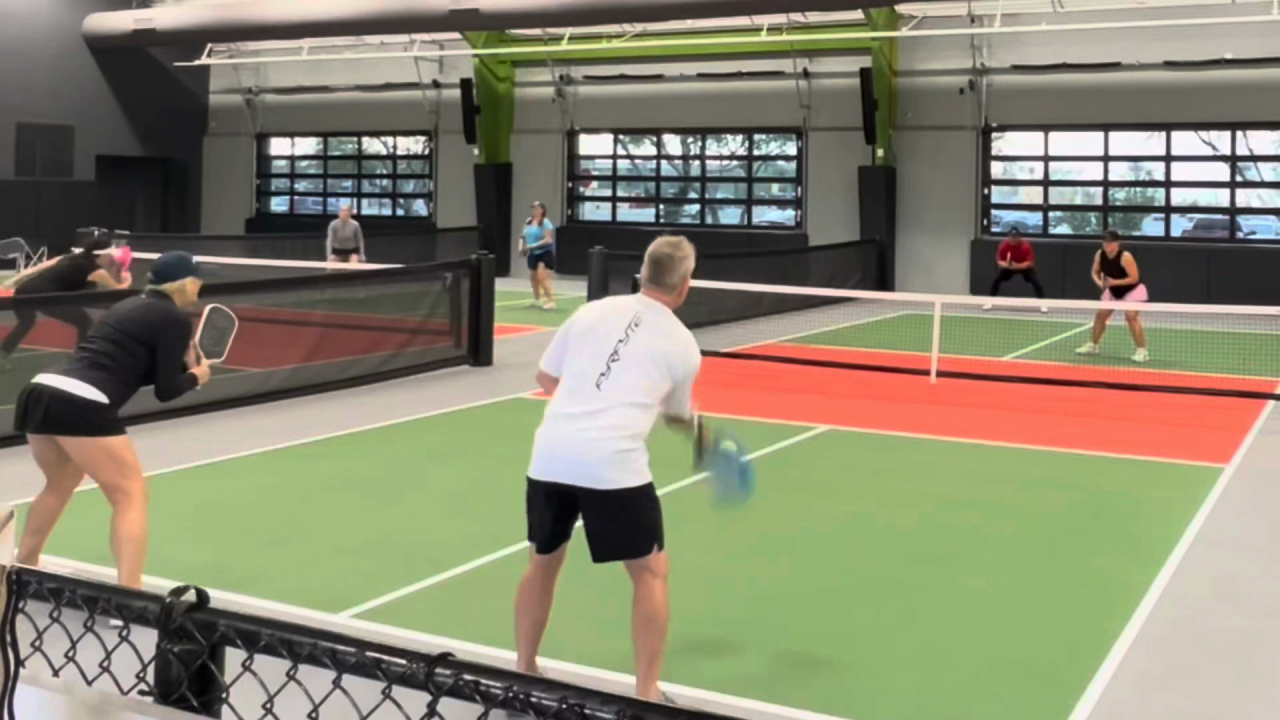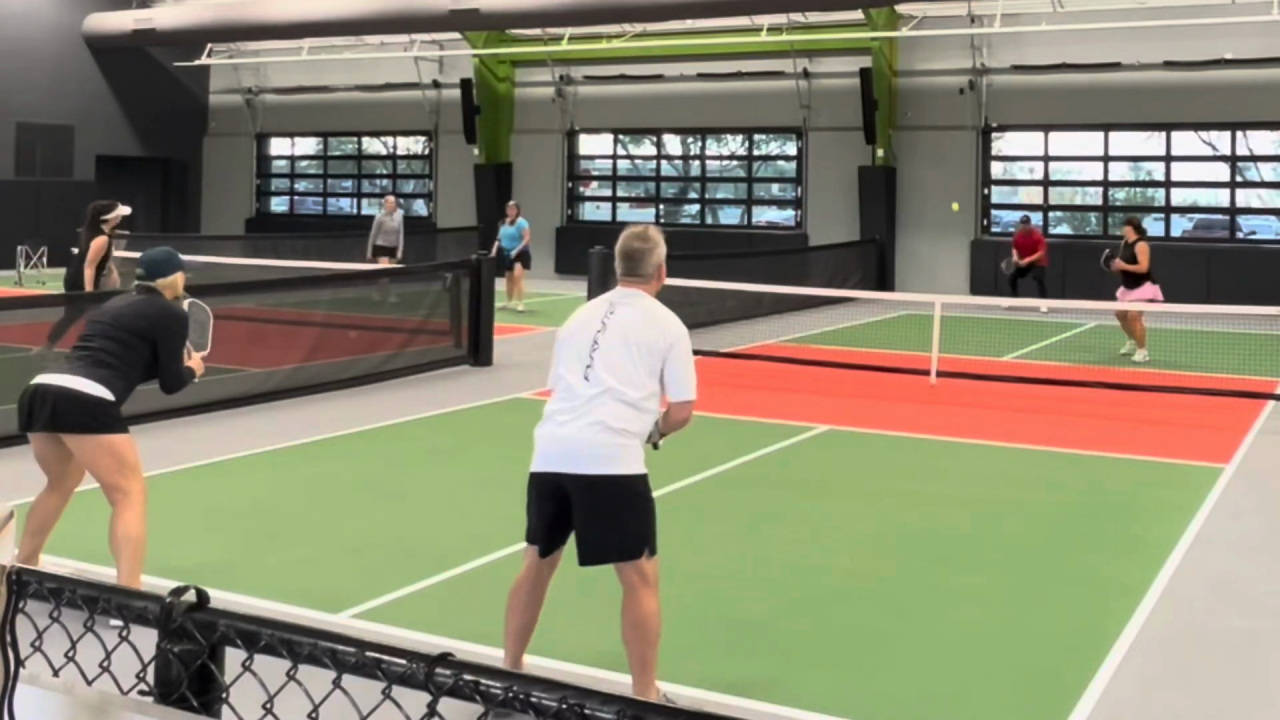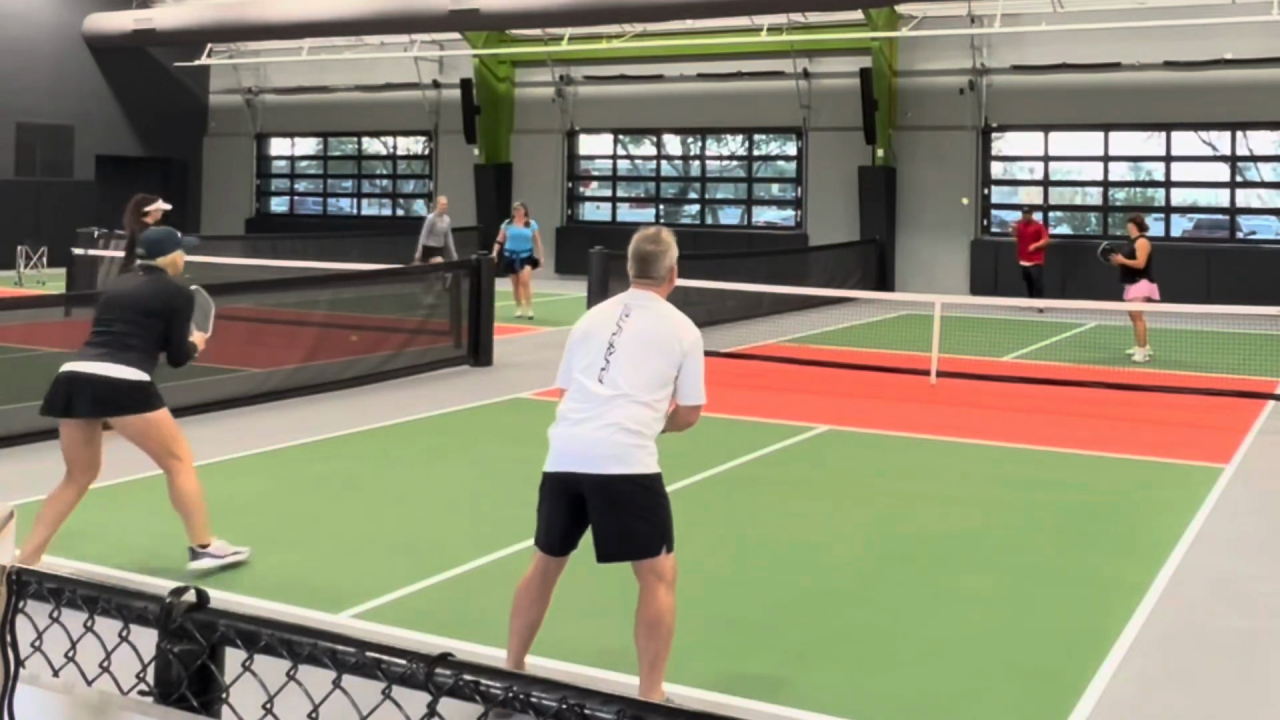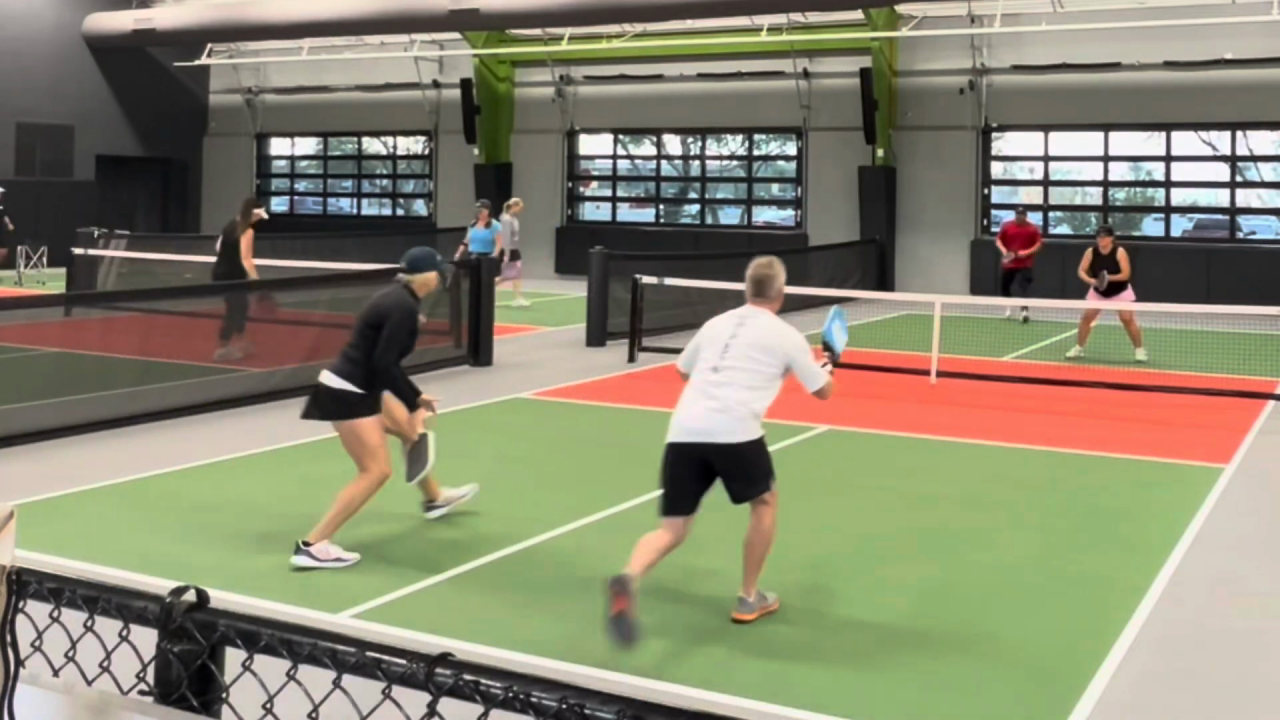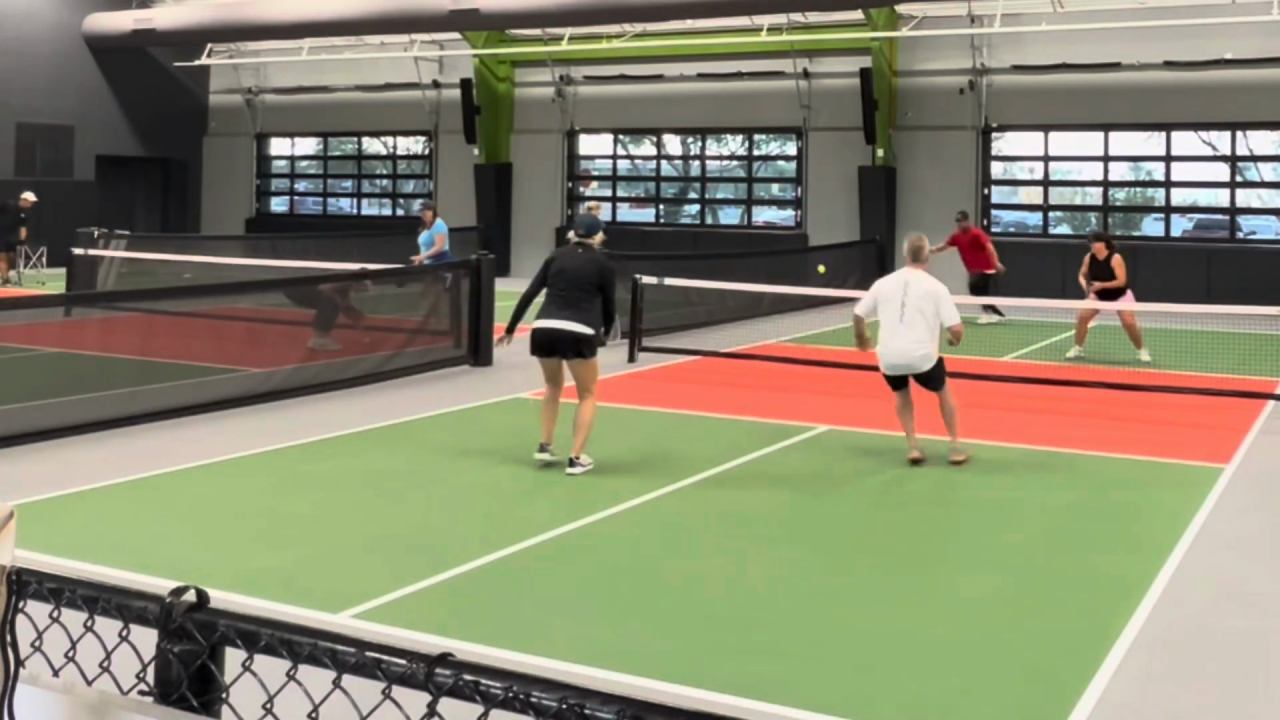
dt=1s
person 1, frame 1
left shoulder: (592, 311)
right shoulder: (683, 347)
left elbow: (546, 380)
right elbow: (677, 416)
right wrist: (671, 415)
left hip: (548, 457)
right hip: (612, 466)
left knee: (543, 563)
right knee: (651, 574)
left ankle: (523, 675)
right ankle: (646, 697)
person 1, frame 2
left shoulder: (581, 316)
right shoulder: (668, 326)
right elbow: (682, 412)
right wrist: (649, 430)
left hip: (550, 454)
right hip: (611, 460)
left knee: (537, 562)
right knee: (640, 577)
left ankle: (509, 673)
right ankle: (645, 698)
person 1, frame 3
left shoulder: (592, 317)
right shoulder: (682, 329)
right elbow: (688, 415)
left hip: (565, 456)
right hip: (625, 461)
left knee: (546, 564)
right knee: (658, 575)
left ankle: (510, 676)
right ankle: (649, 700)
person 1, frame 4
left shoulder: (714, 325)
right shoulder: (786, 336)
left elbow: (684, 372)
right elbow: (822, 391)
right wrist: (826, 367)
left hip: (683, 431)
right hip: (736, 432)
left knee: (670, 531)
right knee: (763, 504)
left ankle: (629, 581)
right ankle: (749, 599)
person 1, frame 5
left shoulder: (883, 284)
right shoulder: (937, 288)
left elbow: (859, 315)
right elbow: (956, 328)
left wrist: (861, 337)
right wrist: (955, 341)
left hip: (889, 359)
right hip: (923, 357)
left knee: (901, 394)
right knee: (942, 392)
left ankle: (913, 446)
right ankle: (955, 447)
person 2, frame 1
left shoulder: (131, 306)
right shoulder: (175, 320)
right elbow: (165, 391)
left wrist: (183, 364)
right wrist: (196, 376)
left hip: (38, 392)
right hip: (81, 405)
left knee: (61, 484)
right knee: (130, 494)
person 2, frame 2
left shoulder: (117, 303)
right shoulder: (171, 314)
right elbow: (170, 384)
left wrist: (174, 360)
right wrist: (192, 369)
left hip: (40, 392)
right hip: (85, 402)
left knee: (61, 483)
right knee: (129, 494)
person 2, frame 3
left shoulder: (118, 284)
right shoulder: (177, 293)
right elbow: (176, 357)
left wrist: (180, 339)
right wrist: (194, 344)
left hip: (73, 377)
right hip: (122, 384)
left knee: (79, 476)
right knee: (178, 461)
left ankle: (25, 565)
right ankle: (204, 547)
person 2, frame 4
left shoulder: (396, 297)
right shoulder: (404, 308)
right elbow: (384, 365)
left wrist: (417, 396)
right wrist: (415, 406)
left hip: (356, 387)
right hip: (348, 393)
left knee: (414, 430)
right knee: (376, 470)
left ankle: (435, 498)
right ankle: (311, 546)
person 2, frame 5
left shoulder: (555, 257)
right shoulder: (603, 266)
left elbow: (529, 294)
right elbow: (609, 309)
left wrist: (510, 329)
right wrist: (604, 333)
left hip: (543, 329)
right hip: (577, 334)
left knee: (554, 389)
right knee: (587, 396)
left ankle: (545, 447)
right ankle: (576, 459)
